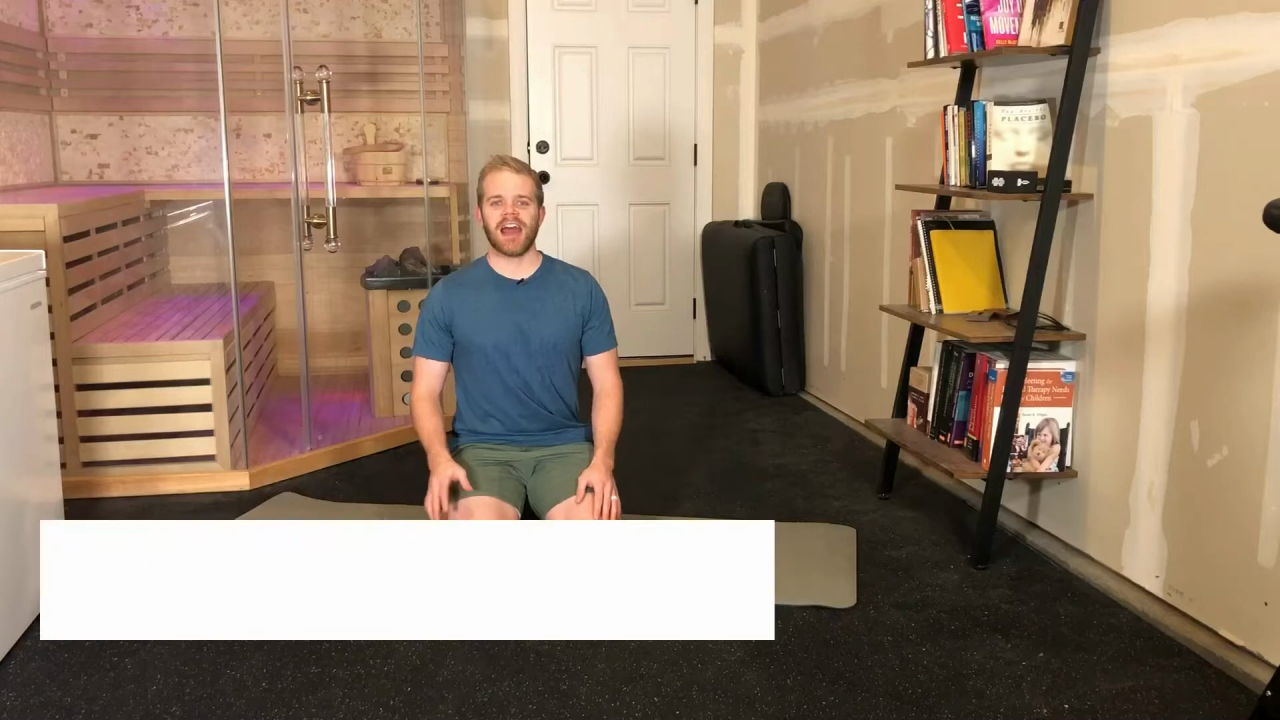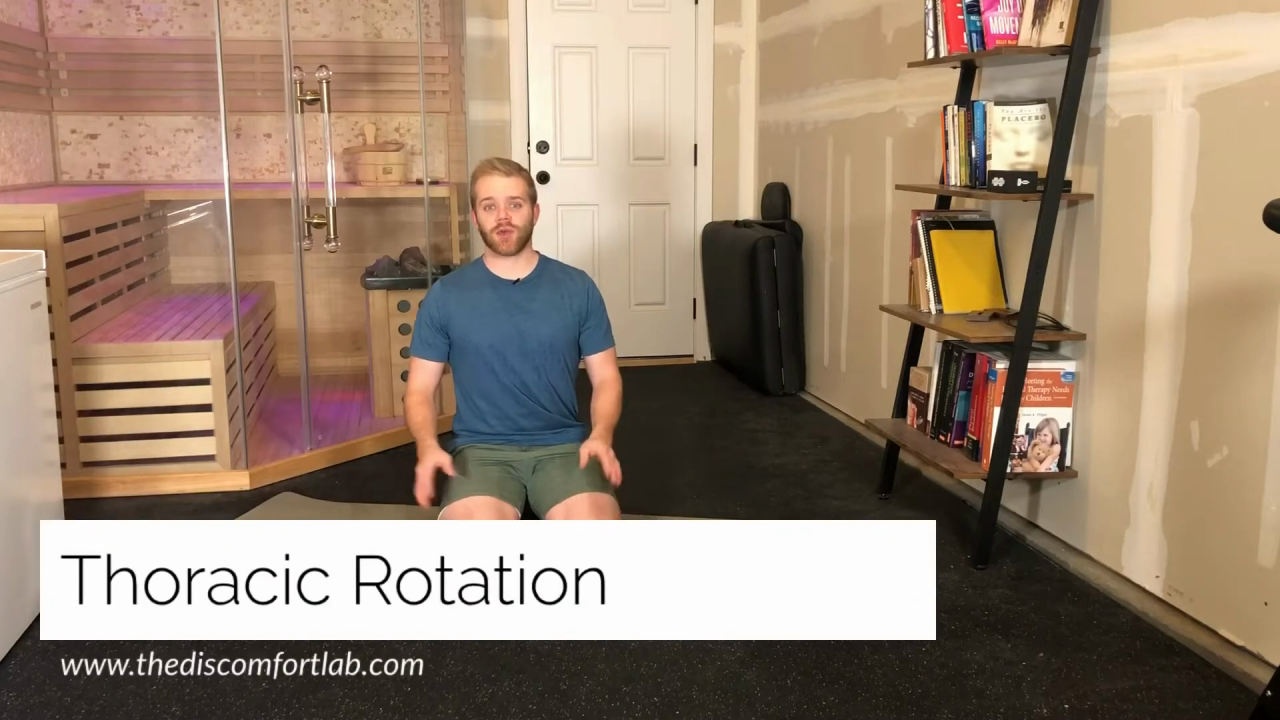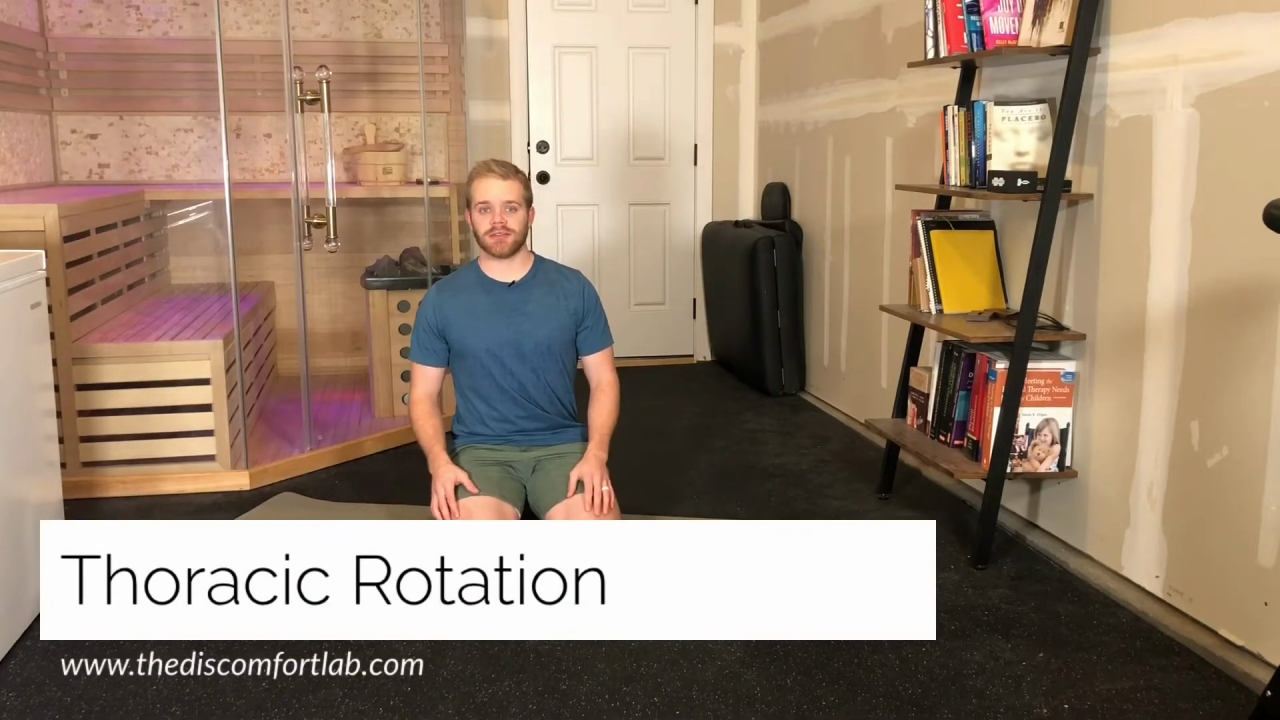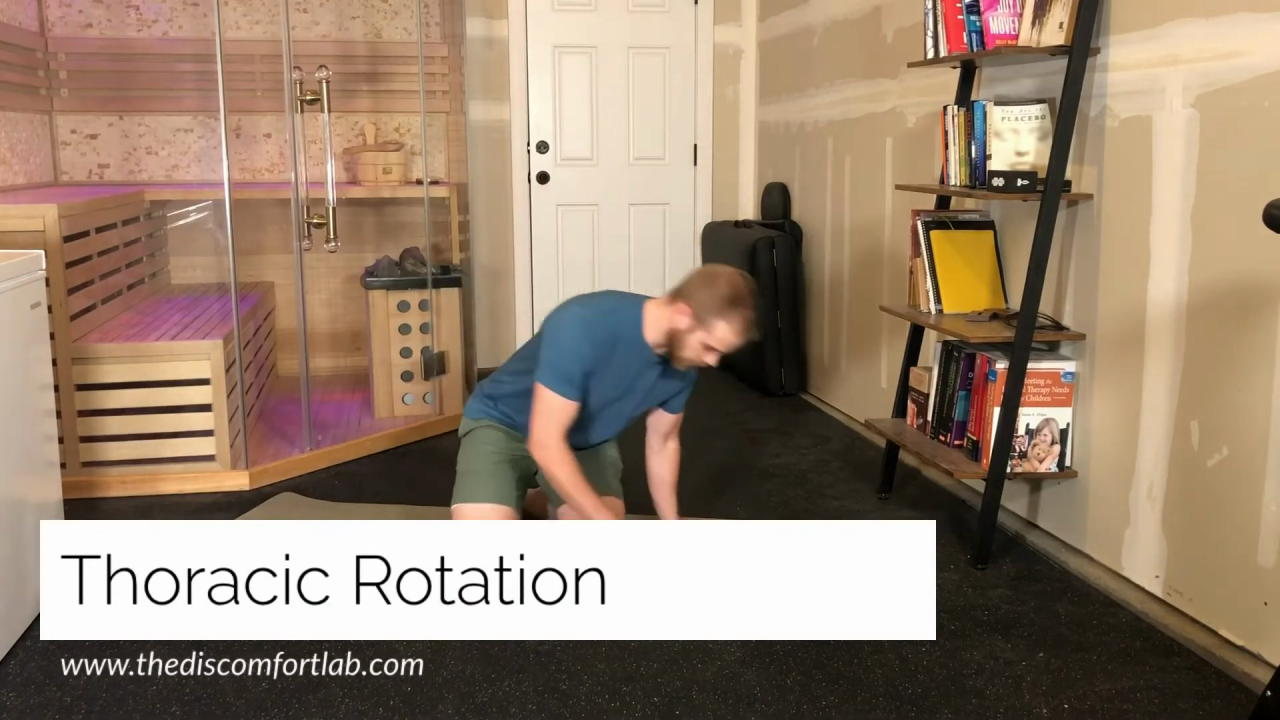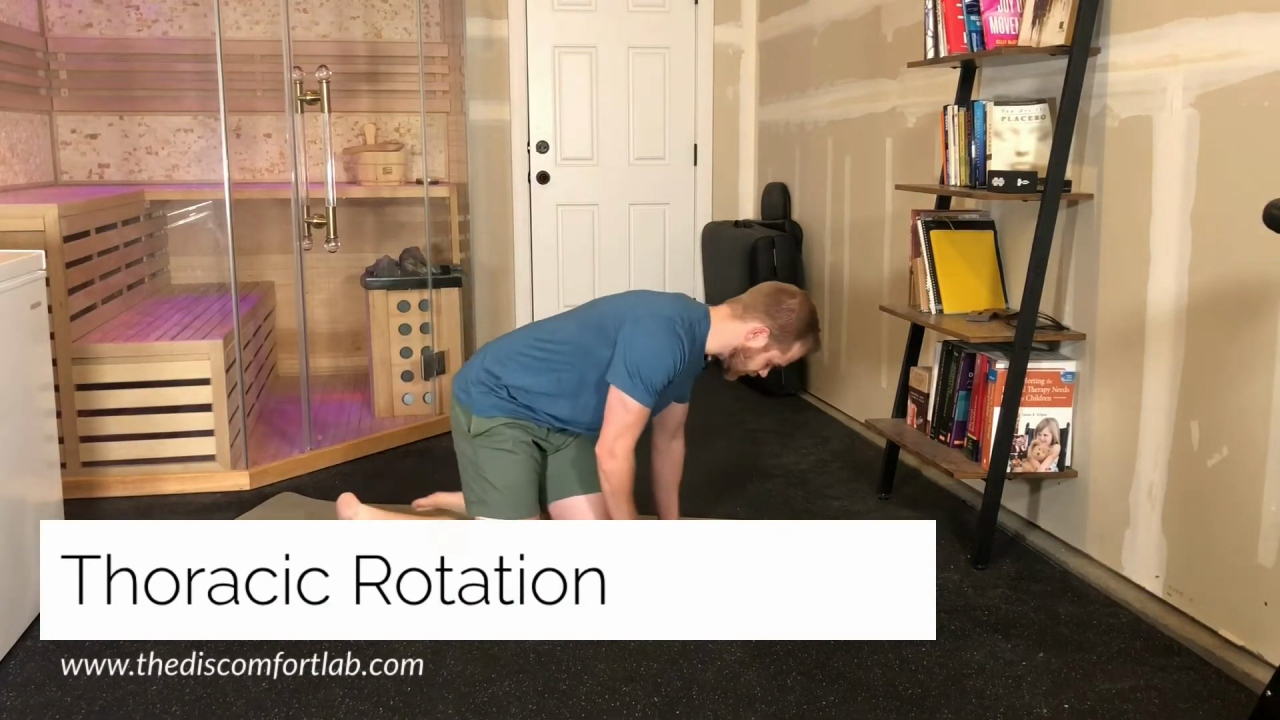
dt=1s
person 1, frame 1
left shoulder: (581, 289)
right shoulder: (448, 295)
left elbow: (606, 384)
right elbow: (426, 391)
left wrist: (602, 459)
right wrist: (439, 457)
left hip: (563, 445)
right hip: (482, 448)
left ankle: (543, 512)
right ankle: (509, 514)
person 1, frame 2
left shoulder: (577, 288)
right shoulder: (445, 296)
left elbow: (606, 378)
right elbow: (420, 389)
left wrist: (601, 434)
right wrist: (427, 446)
left hip: (562, 444)
right hip: (481, 448)
person 1, frame 3
left shoulder: (574, 288)
right shoulder: (442, 300)
left elbow: (603, 380)
right elbow: (423, 396)
left wrist: (596, 453)
right wrist: (439, 461)
left hip: (561, 445)
right hip: (482, 448)
person 1, frame 4
left shoulder: (681, 360)
right shoulder: (583, 325)
left elbow: (663, 440)
right elbow: (546, 443)
left hip: (585, 442)
right hip: (500, 423)
left ankle: (550, 502)
person 1, frame 5
left shoulder: (689, 336)
right shoulder: (662, 336)
left elbow: (669, 437)
right elbow: (613, 452)
left wrist: (672, 528)
left hip: (551, 413)
right hip: (493, 403)
left ankle: (481, 496)
right ankle: (364, 518)
